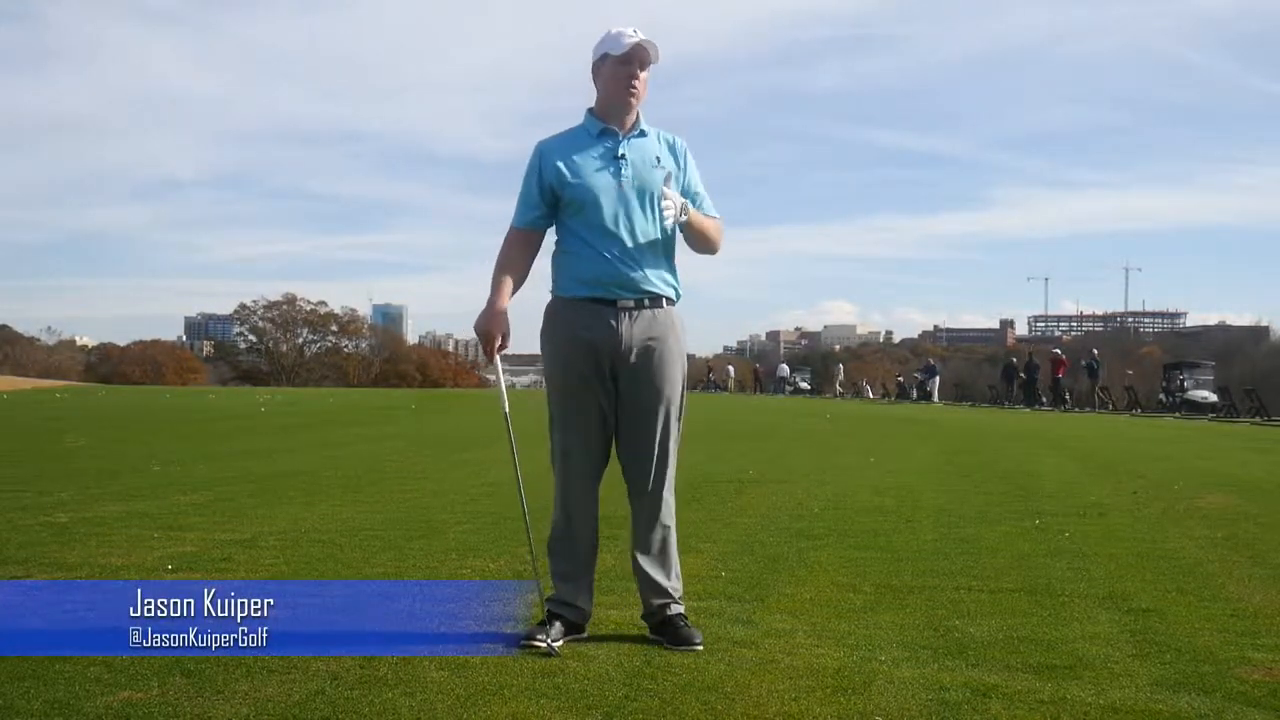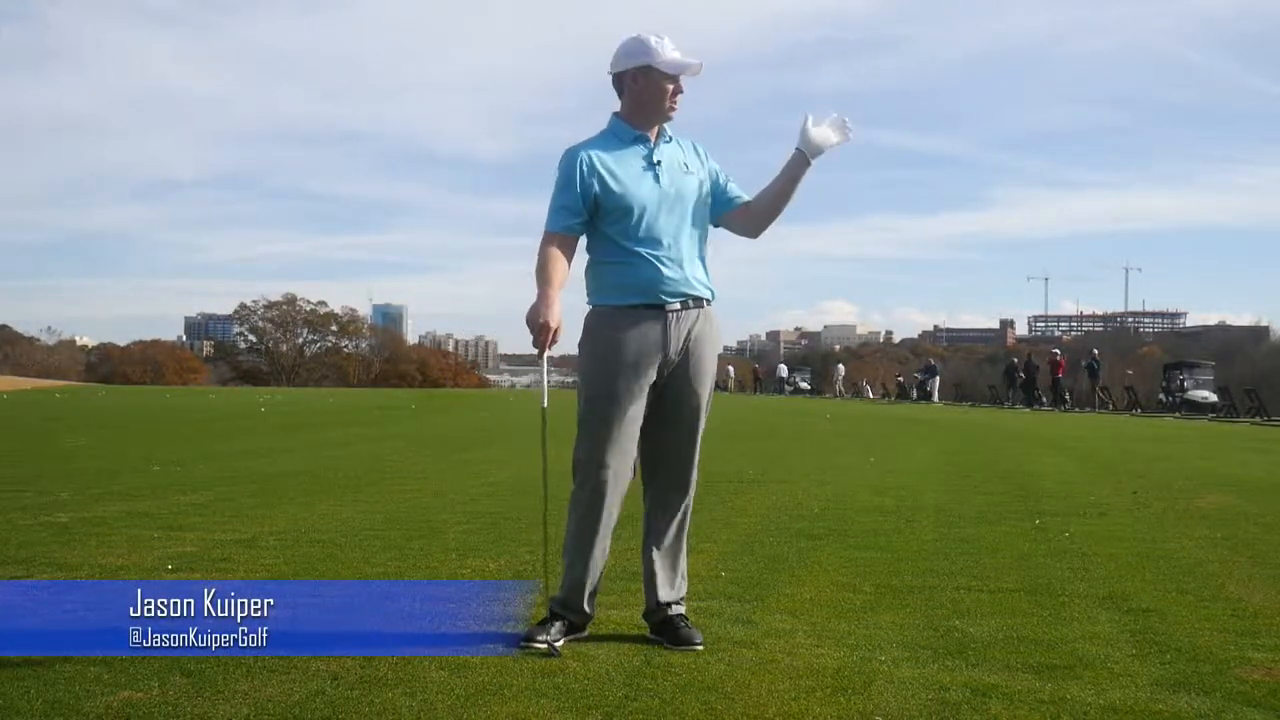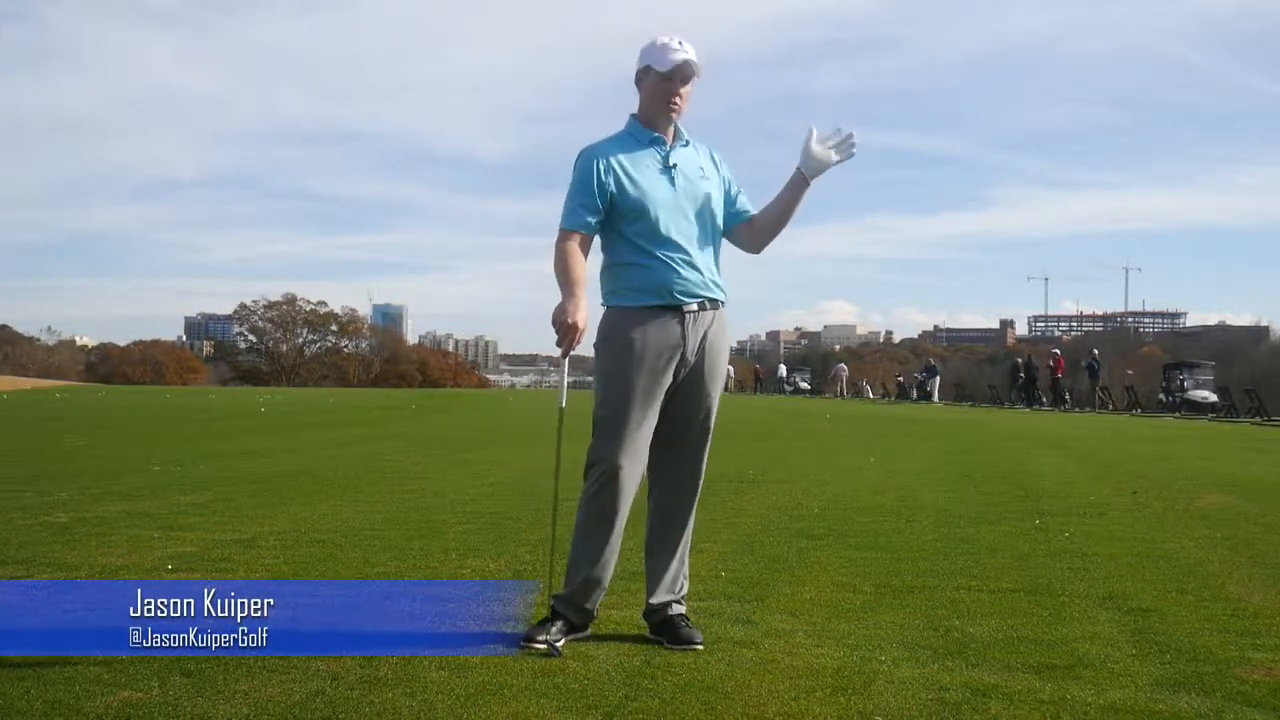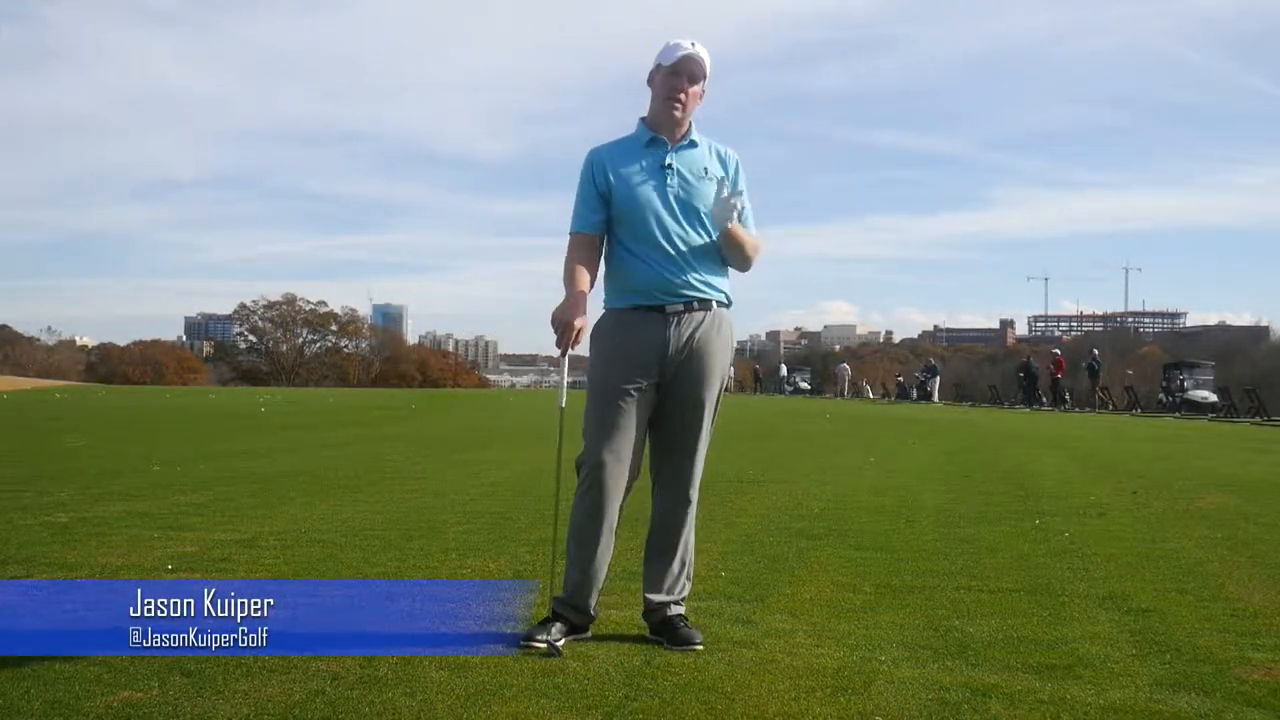
dt=0.4s
person 1, frame 1
left shoulder: (672, 150)
right shoulder: (553, 153)
left elbow: (712, 241)
right elbow: (523, 236)
left wrist: (683, 213)
right wrist: (498, 301)
left hip: (655, 322)
right hip: (577, 321)
left knee: (654, 474)
right knee: (576, 472)
left ankle: (664, 604)
right ankle: (568, 606)
person 1, frame 2
left shoulder: (693, 155)
right shoulder: (586, 159)
left elbow: (748, 221)
right elbow: (558, 241)
left wrist: (802, 158)
right wrist: (547, 298)
left hip: (694, 324)
right hip: (622, 327)
left knee: (676, 475)
right knee: (601, 470)
left ankle: (666, 603)
right ankle: (572, 605)
person 1, frame 3
left shoulder: (709, 160)
right shoulder: (602, 159)
left elbow: (752, 237)
right elbow: (572, 240)
left wrist: (804, 175)
right wrist: (574, 298)
left hip: (707, 326)
right hip: (639, 328)
left knee: (682, 477)
right knee: (615, 467)
left ankle: (666, 604)
right ankle: (574, 605)
person 1, frame 4
left shoulder: (725, 161)
right shoulder: (605, 161)
left elbow: (745, 261)
right elbow: (585, 244)
left wrist: (730, 227)
right wrist: (574, 298)
left hip: (704, 327)
right hip: (629, 326)
left knee: (681, 478)
right knee: (603, 468)
left ankle: (666, 604)
right ankle: (575, 606)
